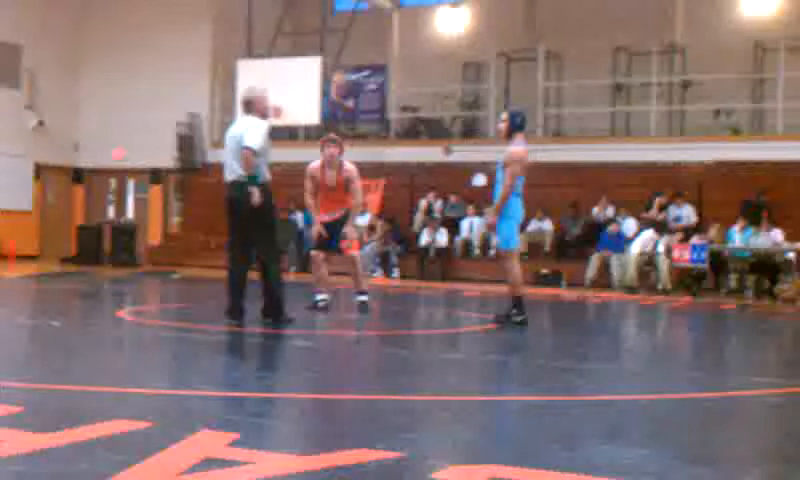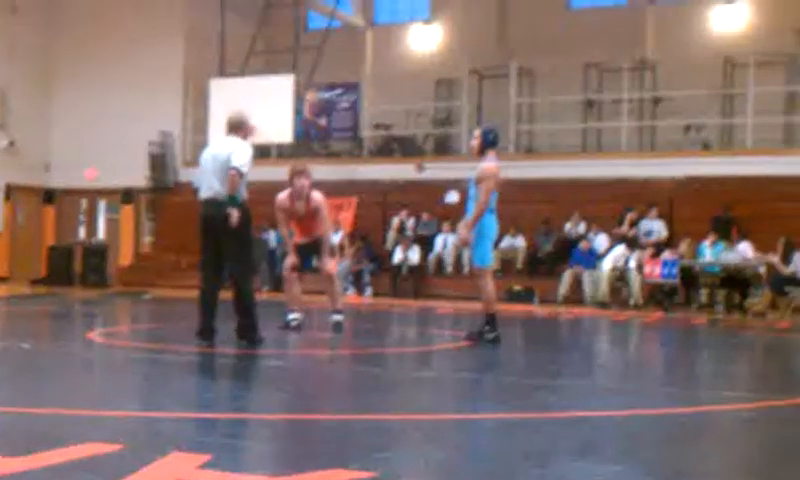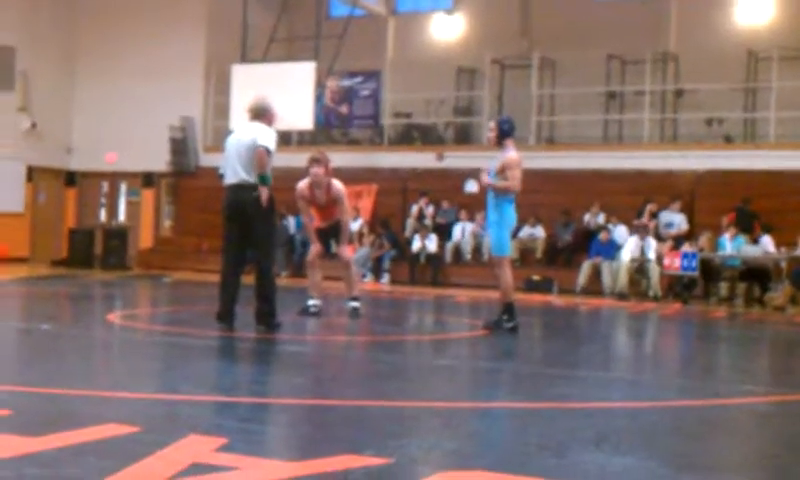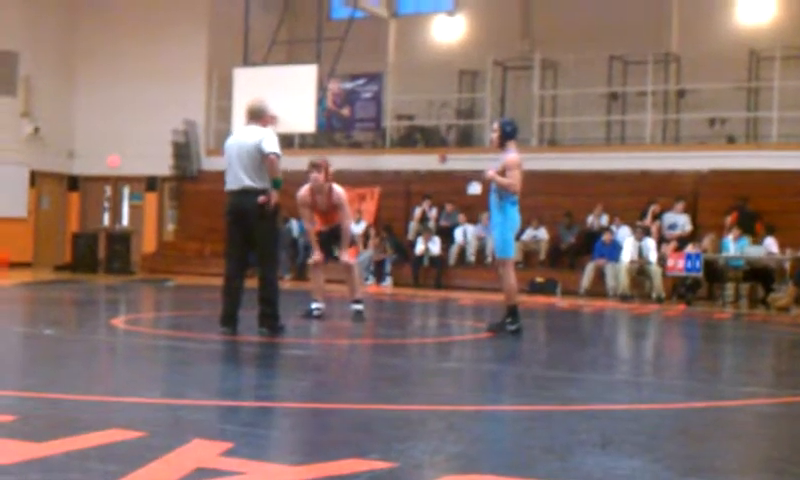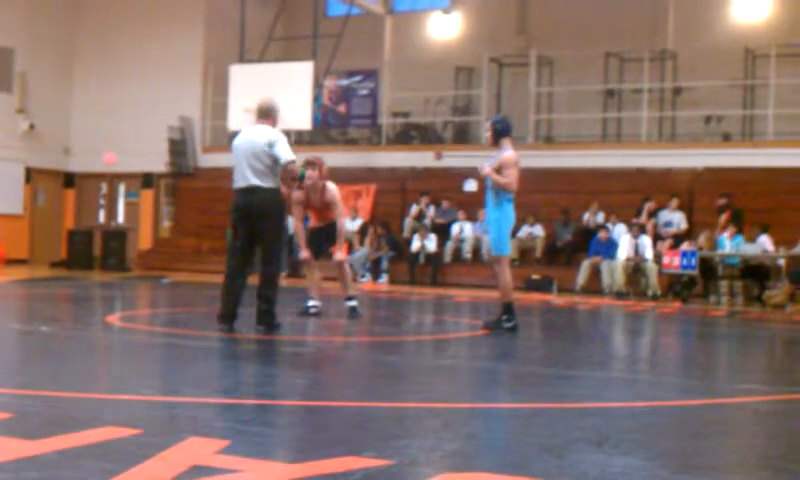
dt=0.5s
person 1, frame 1
left shoulder: (234, 127)
right shoulder: (258, 125)
left elbow: (230, 161)
right elbow: (248, 153)
left wrist: (240, 184)
right wrist: (254, 185)
left hip: (233, 190)
right hip: (253, 191)
left knee: (238, 254)
right knee: (267, 253)
left ankle: (235, 312)
right ankle: (273, 311)
person 1, frame 2
left shoulder: (210, 147)
right shoulder: (242, 146)
left elbow: (199, 184)
right elbow: (234, 174)
left wrist: (209, 201)
right wrist: (233, 206)
left hip: (207, 209)
right hip: (229, 210)
left knee: (209, 273)
right knee: (241, 273)
left ankle: (206, 332)
right ankle: (247, 332)
person 1, frame 3
left shoulder: (234, 135)
right shoulder: (266, 132)
left elbow: (224, 170)
right elbow: (261, 152)
left wrist: (233, 189)
right wrist: (264, 184)
left hip: (232, 194)
right hip: (254, 195)
left knee: (232, 258)
right knee: (263, 258)
left ankle: (225, 316)
right ankle: (265, 318)
person 1, frame 4
left shoulder: (232, 138)
right shoulder: (266, 134)
left elbow: (233, 170)
right elbow: (272, 158)
right wrist: (276, 188)
left hip: (234, 199)
right hip: (259, 200)
left knee: (234, 262)
right knee: (267, 262)
left ankle: (228, 320)
right ankle: (268, 321)
person 1, frame 5
left shoulder: (239, 137)
right shoulder: (274, 135)
right elbow: (289, 166)
left hip: (242, 197)
right hip: (268, 198)
left knee: (237, 258)
right knee: (270, 260)
left ankle: (226, 317)
right ankle: (265, 318)
person 2, frame 1
left shoulder: (516, 150)
right shoulder: (514, 149)
left elbow: (509, 186)
left wrist: (494, 212)
right wrist: (494, 210)
left hip: (507, 209)
right hip: (507, 209)
left knee: (510, 258)
right knee: (508, 258)
left ankle: (519, 310)
right ankle: (515, 308)
person 2, frame 2
left shoulder: (489, 166)
right shoulder: (485, 166)
left elbow: (484, 202)
left wrist: (468, 228)
right wrist: (466, 223)
left hip: (482, 226)
right hip: (479, 226)
left knee: (484, 275)
right knee: (482, 275)
left ankle: (492, 327)
right ankle: (488, 325)
person 2, frame 3
left shoulder: (511, 156)
right shoulder: (504, 156)
left elbow: (515, 186)
left wrist: (490, 183)
right wrist: (489, 181)
left hip: (501, 214)
right hip: (495, 214)
left knee: (502, 264)
right knee: (499, 265)
left ankle: (509, 317)
right ankle: (506, 315)
person 2, frame 4
left shoulder: (512, 158)
right shoulder: (506, 157)
left elbow: (515, 187)
left wrist: (493, 177)
right wrist: (494, 178)
left hip: (505, 216)
right hip: (500, 216)
left knee: (506, 267)
right knee: (503, 267)
left ankle: (513, 319)
right ankle: (510, 317)
person 2, frame 5
left shoulder: (508, 155)
right shoulder: (502, 155)
left elbow: (511, 185)
left wrist: (490, 174)
right wrist: (490, 174)
left hip: (501, 213)
right hip: (496, 213)
left knee: (501, 263)
right knee: (498, 264)
left ankle: (509, 316)
right ankle: (506, 314)
person 3, frame 1
left shoulder: (349, 169)
right shoulder: (313, 169)
left elbow: (358, 198)
right elbow: (309, 196)
left wrist: (350, 224)
right wrist: (316, 222)
left hip: (344, 216)
right hip: (323, 218)
left knee: (353, 255)
right knee: (316, 256)
left ankle: (362, 296)
right ankle: (322, 296)
person 3, frame 2
left shoulder: (317, 199)
right shoulder: (282, 200)
left elbow: (325, 229)
right elbow: (283, 228)
left wrist: (325, 256)
right wrist: (291, 253)
left hip: (319, 239)
right hip: (300, 240)
left knee: (330, 272)
right knee: (288, 273)
left ankle: (337, 316)
right ankle: (295, 315)
person 3, frame 3
left shoulder: (337, 188)
right shoulder: (302, 188)
left elbow: (345, 217)
right elbow: (306, 217)
left wrist: (343, 244)
right wrist: (314, 242)
left hip: (338, 223)
right hip: (320, 224)
left knee: (346, 259)
right knee: (311, 259)
left ankle: (354, 302)
right ankle: (314, 302)
person 3, frame 4
left shoulder: (338, 193)
right shoulder: (303, 194)
left elbow: (346, 223)
right elbow: (308, 224)
left wrist: (344, 250)
right wrist: (316, 250)
left hip: (340, 228)
right hip: (322, 228)
left knee: (348, 262)
right knee: (315, 262)
left ankle: (357, 305)
right ankle: (318, 305)
person 3, frame 5
left shoulder: (331, 190)
right shoulder: (298, 193)
left elbow: (340, 220)
right elbow: (298, 222)
left wrist: (340, 249)
right wrist: (303, 249)
left hip: (334, 224)
right hip: (316, 225)
left knee: (340, 260)
right knee: (309, 260)
left ankle: (351, 302)
right ankle: (314, 303)
